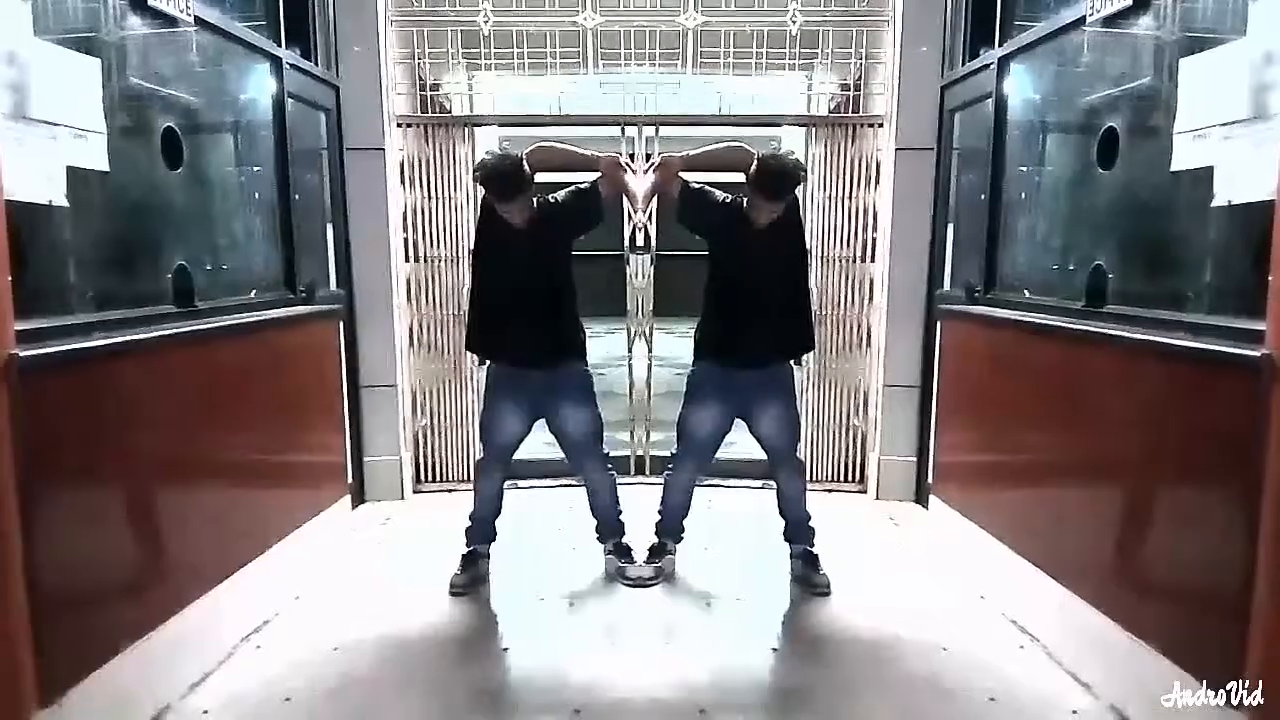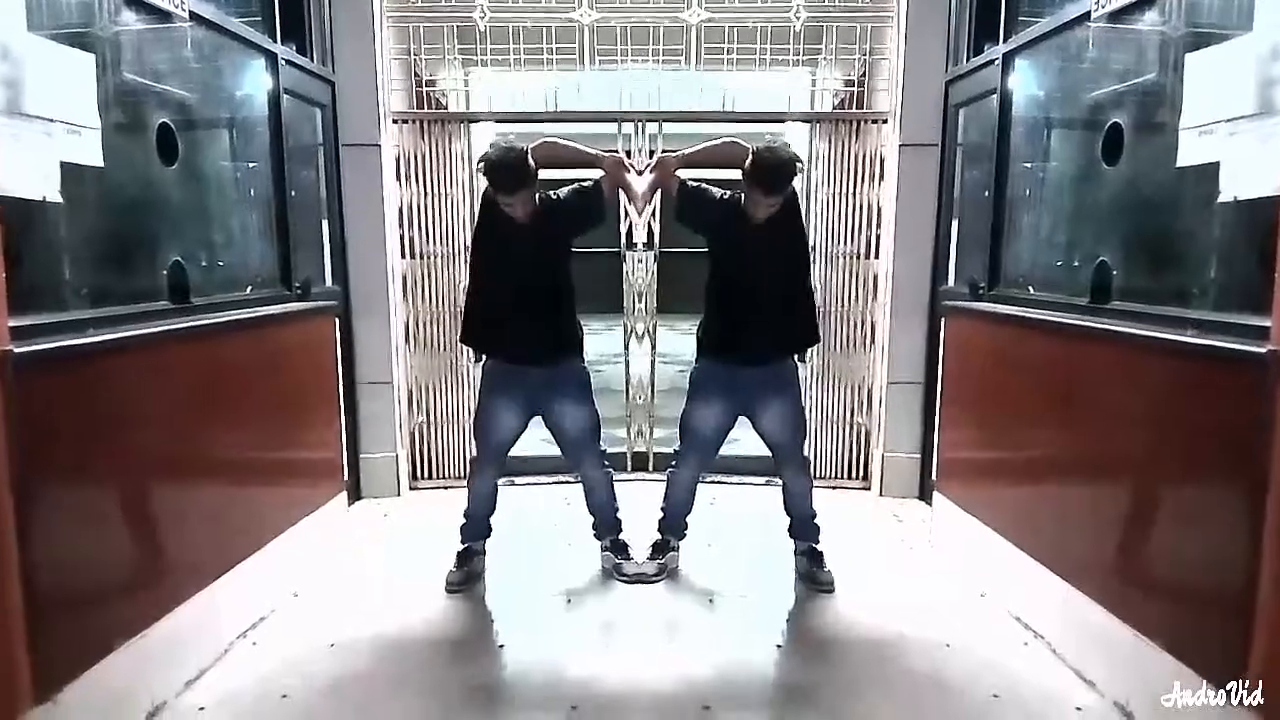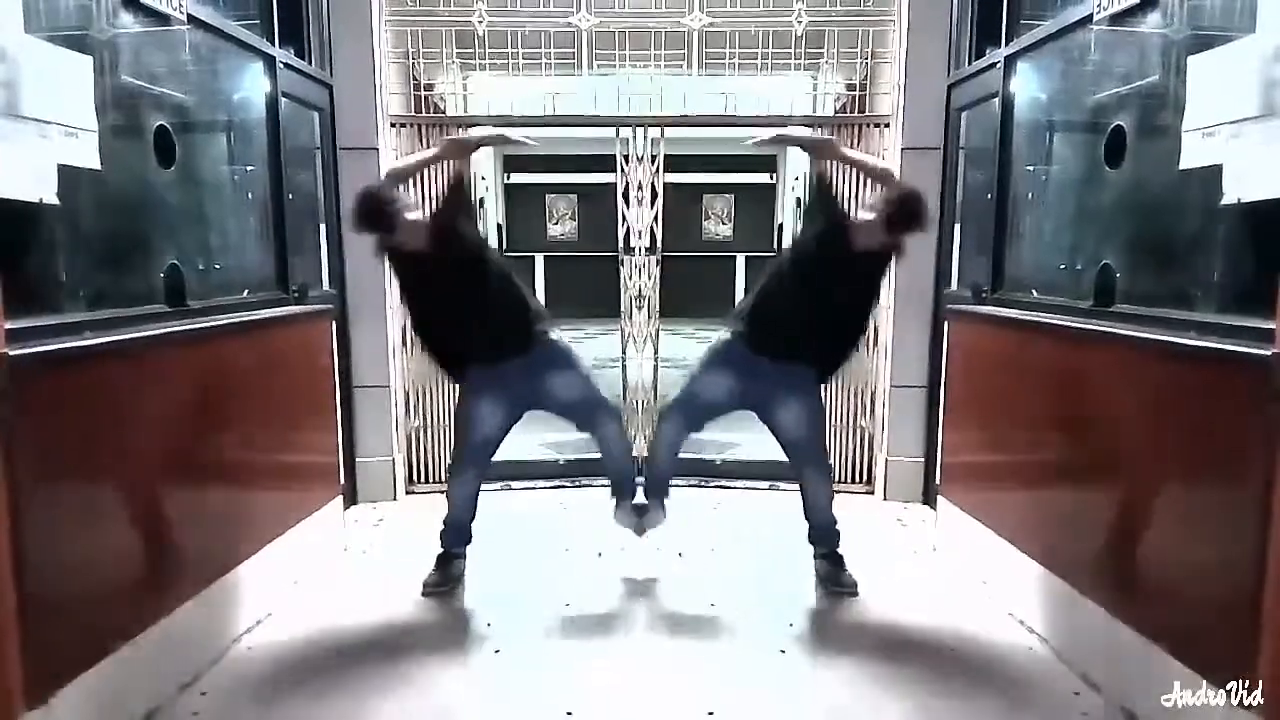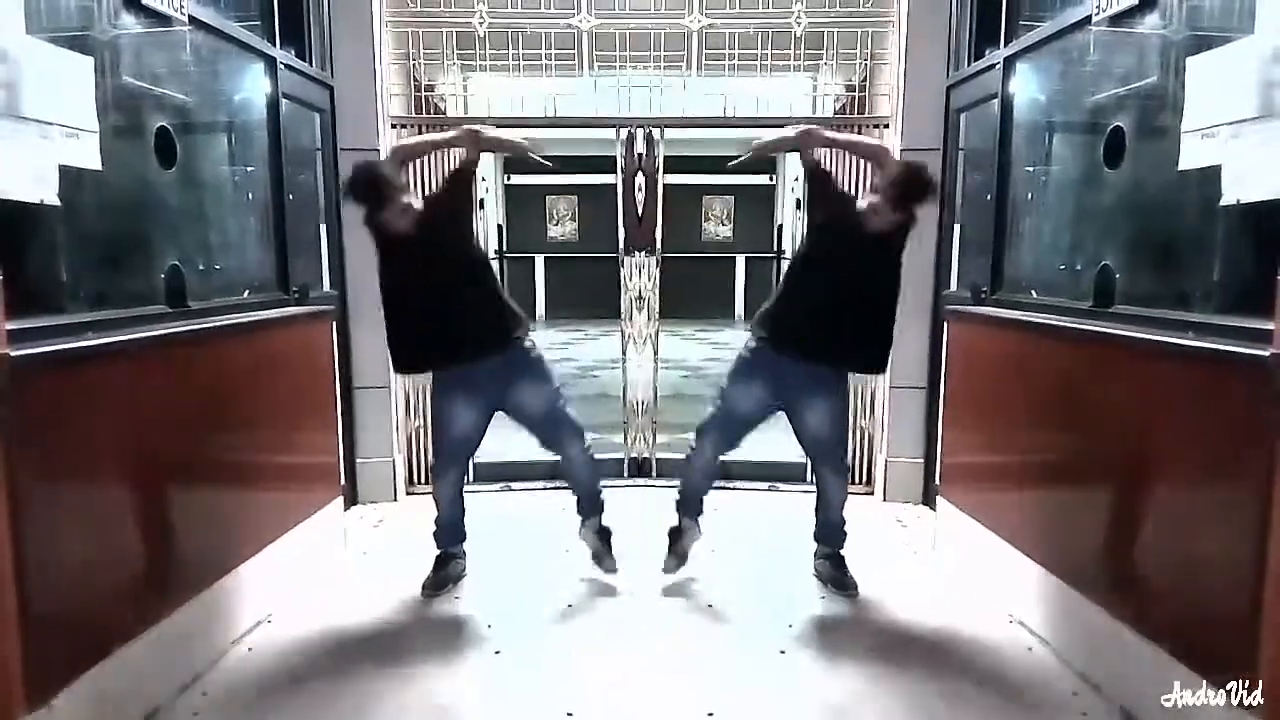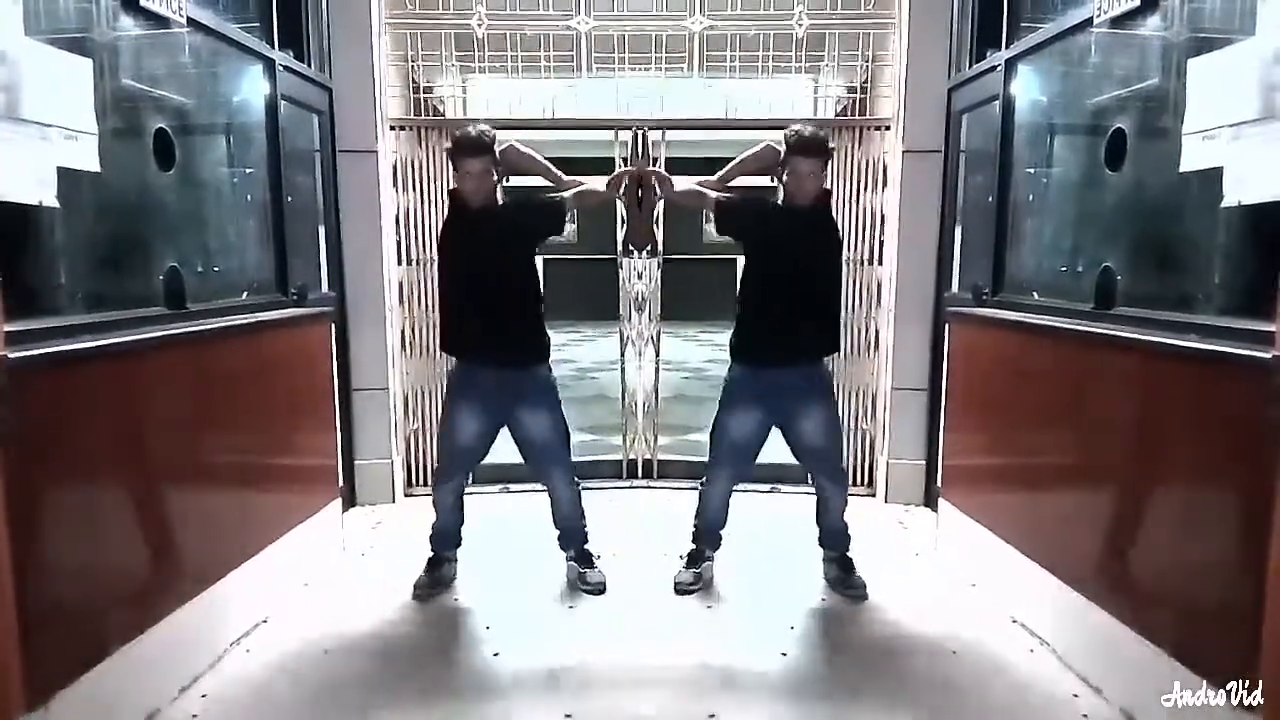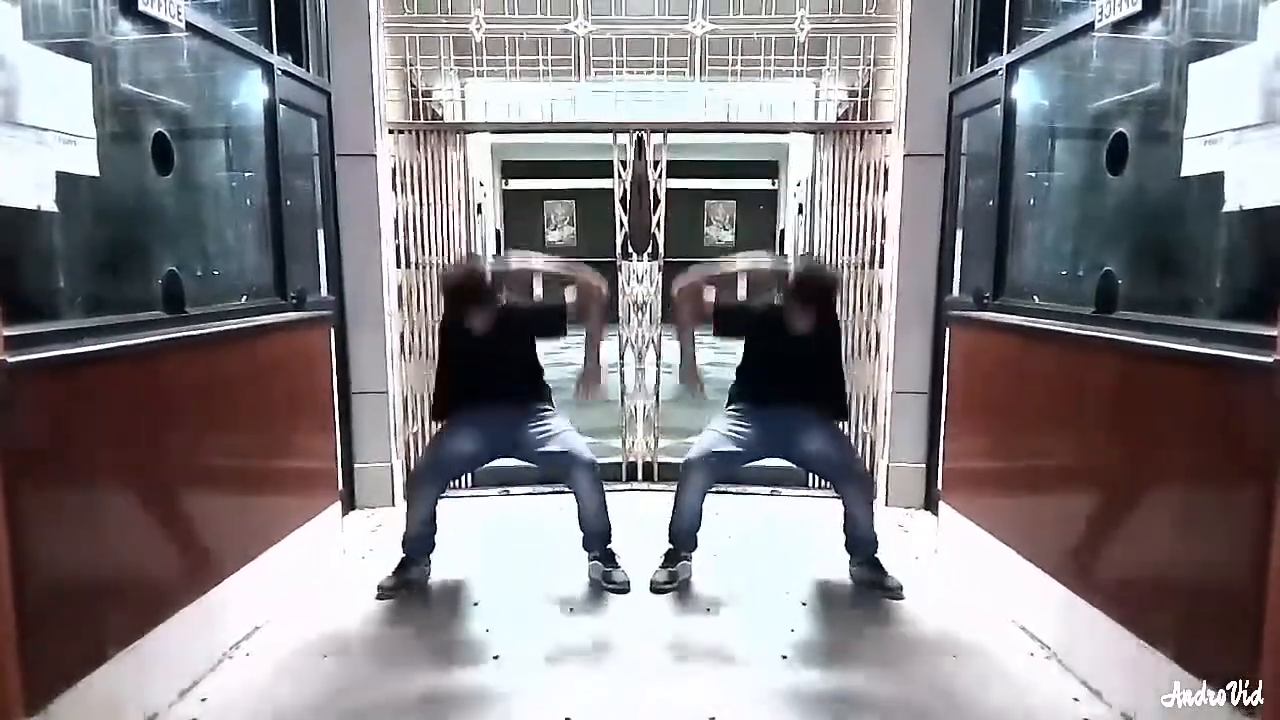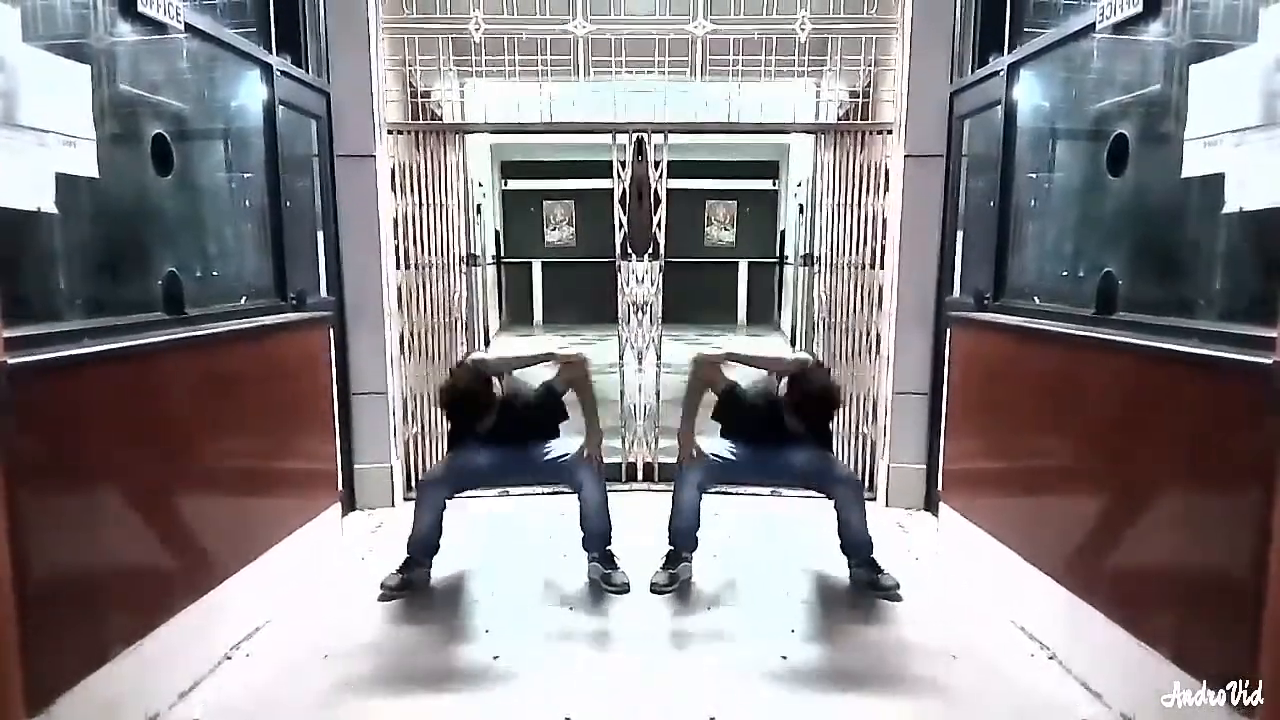
dt=0.7s
person 1, frame 1
left shoulder: (558, 212)
right shoulder: (487, 216)
left elbow: (613, 183)
right elbow: (536, 153)
left wrist: (607, 166)
right wrist: (597, 159)
left hip: (565, 369)
right hip: (509, 372)
left knee: (593, 464)
right knee: (492, 465)
left ankle: (614, 545)
right ankle: (477, 552)
person 1, frame 2
left shoulder: (558, 210)
right shoulder: (489, 209)
left elbow: (613, 180)
right elbow: (540, 149)
left wrist: (608, 164)
right wrist: (600, 159)
left hip: (562, 366)
right hip: (505, 368)
left knee: (590, 461)
right knee: (487, 463)
left ankle: (611, 543)
right ankle: (472, 550)
person 1, frame 3
left shoulder: (451, 222)
right shoulder: (401, 257)
left elbow: (449, 152)
left hip: (538, 351)
right hip: (486, 373)
left knee: (605, 420)
right knee: (466, 467)
left ankle: (625, 501)
right ankle: (452, 554)
person 1, frame 4
left shoulder: (446, 209)
right shoulder: (384, 232)
right elbow: (396, 154)
right wrist: (455, 139)
left hip: (511, 354)
right hip: (456, 370)
left knee: (568, 438)
right knee: (447, 468)
left ankle: (592, 521)
right ankle: (451, 553)
person 1, frame 5
left shoulder: (521, 216)
right shoulder: (455, 214)
left elbow: (579, 198)
right elbow: (508, 151)
left wrist: (611, 187)
right wrist: (565, 182)
left hip: (528, 373)
right hip: (472, 375)
left knee: (557, 470)
right knee: (451, 471)
left ankle: (577, 554)
right ankle: (444, 555)
person 1, frame 6
left shoulder: (520, 317)
right shoulder: (452, 322)
left elbow: (594, 287)
left wrist: (592, 361)
left hip: (529, 414)
right hip: (473, 417)
left knee: (584, 465)
right knee: (421, 477)
left ankle: (600, 555)
right ankle: (415, 561)
person 1, frame 7
left shoulder: (529, 406)
right shoulder: (462, 396)
left elbow: (576, 365)
right elbow: (474, 362)
left wrist: (593, 431)
right wrist: (546, 358)
left hip: (536, 451)
right hip: (480, 456)
left knee: (589, 470)
right knee: (432, 484)
left ankle: (599, 557)
right ankle: (417, 563)
person 2, frame 1
left shoulder: (792, 214)
right shoulder: (721, 212)
left elbow: (743, 154)
right elbow: (667, 179)
left wrist: (681, 161)
right wrist: (669, 167)
left hip: (771, 372)
right hip: (714, 369)
left knee: (787, 465)
right knee: (686, 464)
left ankle: (802, 552)
right ankle: (665, 544)
person 2, frame 2
left shoulder: (790, 208)
right shoulder: (720, 209)
left elbow: (739, 150)
right elbow: (674, 173)
left wrist: (680, 159)
right wrist: (663, 171)
left hip: (774, 368)
right hip: (717, 366)
left knee: (793, 463)
right knee: (689, 461)
left ankle: (807, 549)
right ankle: (668, 542)
person 2, frame 3
left shoulder: (880, 257)
right shoulder: (828, 221)
left hip: (794, 373)
right hip: (742, 351)
left knee: (813, 467)
right knee: (675, 421)
left ankle: (827, 553)
right ankle: (653, 502)
person 2, frame 4
left shoulder: (895, 232)
right shoulder: (833, 208)
left elbow: (884, 155)
left wrist: (821, 138)
left hip: (823, 370)
right hip: (768, 353)
left knee: (832, 467)
right knee: (713, 437)
left ankle: (829, 552)
right ankle: (687, 521)
person 2, frame 5
left shoulder: (823, 214)
right shoulder: (758, 215)
left elbow: (771, 152)
right elbow: (703, 198)
left wrist: (713, 184)
right wrist: (675, 188)
left hip: (807, 375)
right hip: (751, 373)
left knee: (830, 472)
right knee: (723, 471)
left ankle: (836, 556)
right ankle: (703, 554)
person 2, frame 6
left shoulder: (827, 322)
right shoulder: (759, 317)
right elbow: (684, 288)
right wrist: (687, 360)
left hip: (807, 418)
right hip: (750, 414)
left knee: (858, 479)
right knee: (694, 466)
left ankle: (864, 561)
right ankle: (679, 554)
person 2, frame 7
left shoulder: (816, 393)
right shoulder: (751, 406)
left elbow: (803, 364)
right elbow: (704, 365)
left wrist: (733, 358)
right wrist: (686, 429)
left hip: (799, 456)
right hip: (744, 452)
left knee: (848, 484)
right knee: (690, 471)
left ankle: (862, 563)
right ankle: (680, 556)
